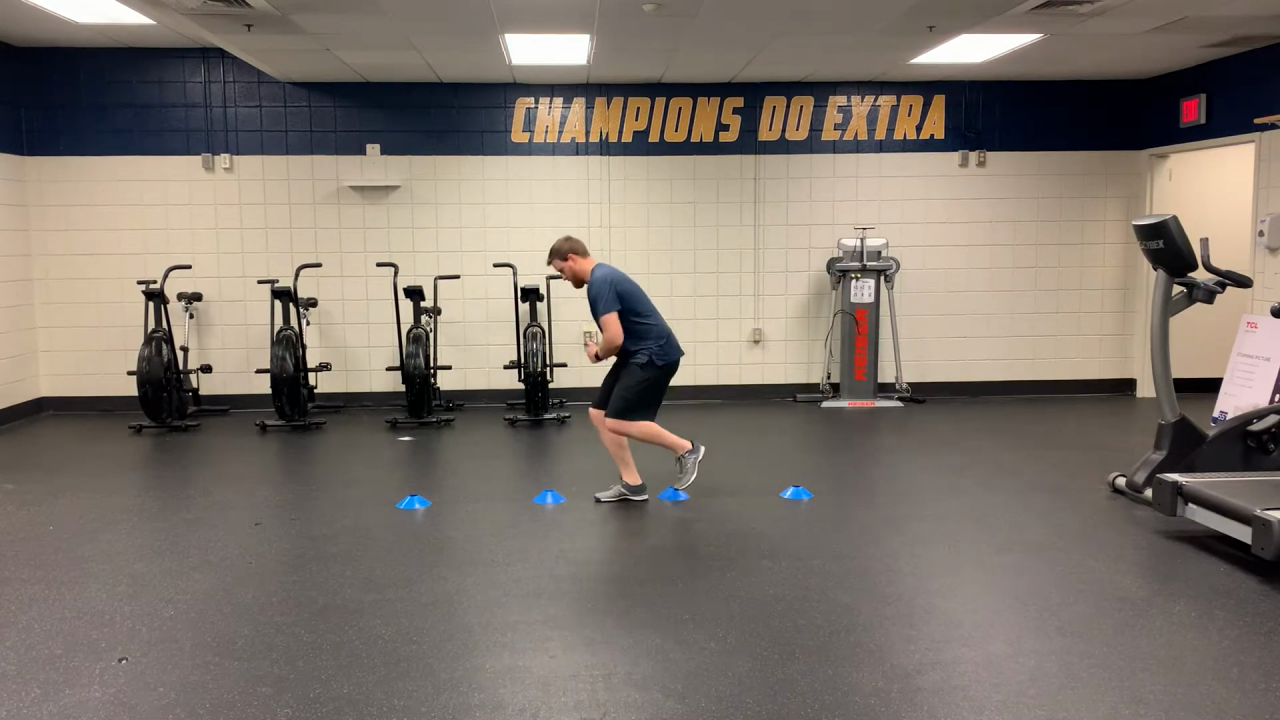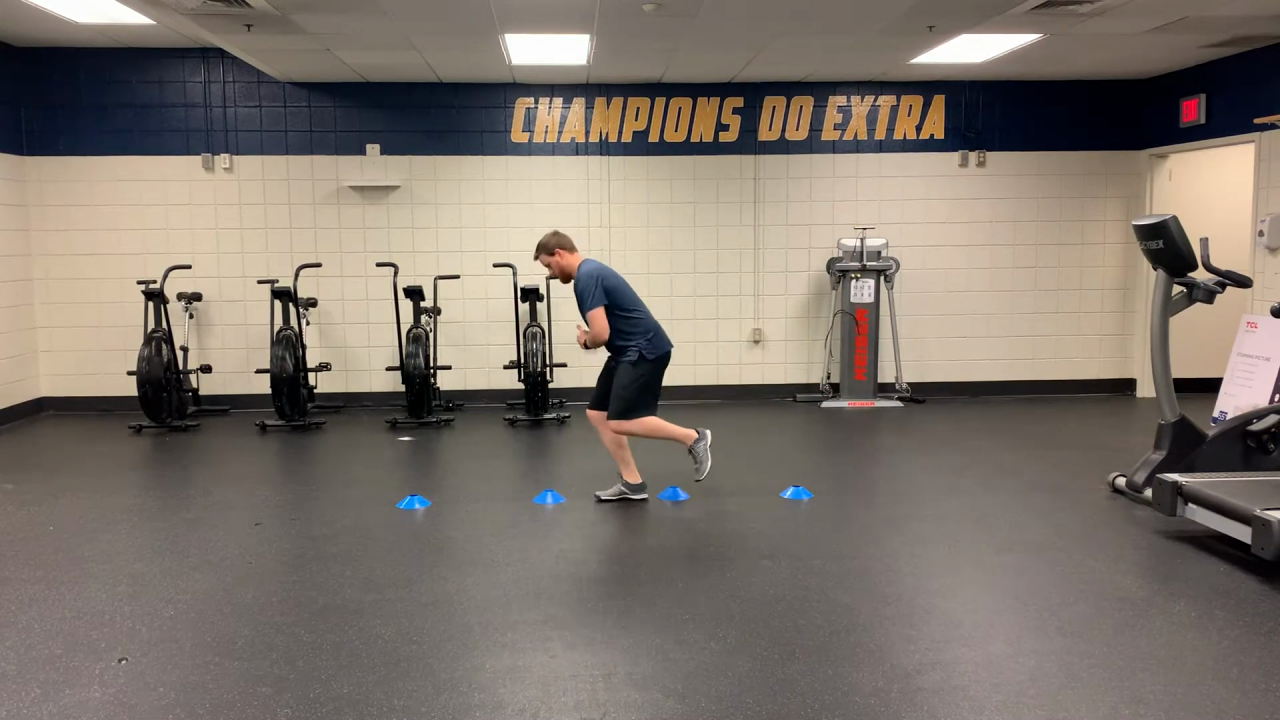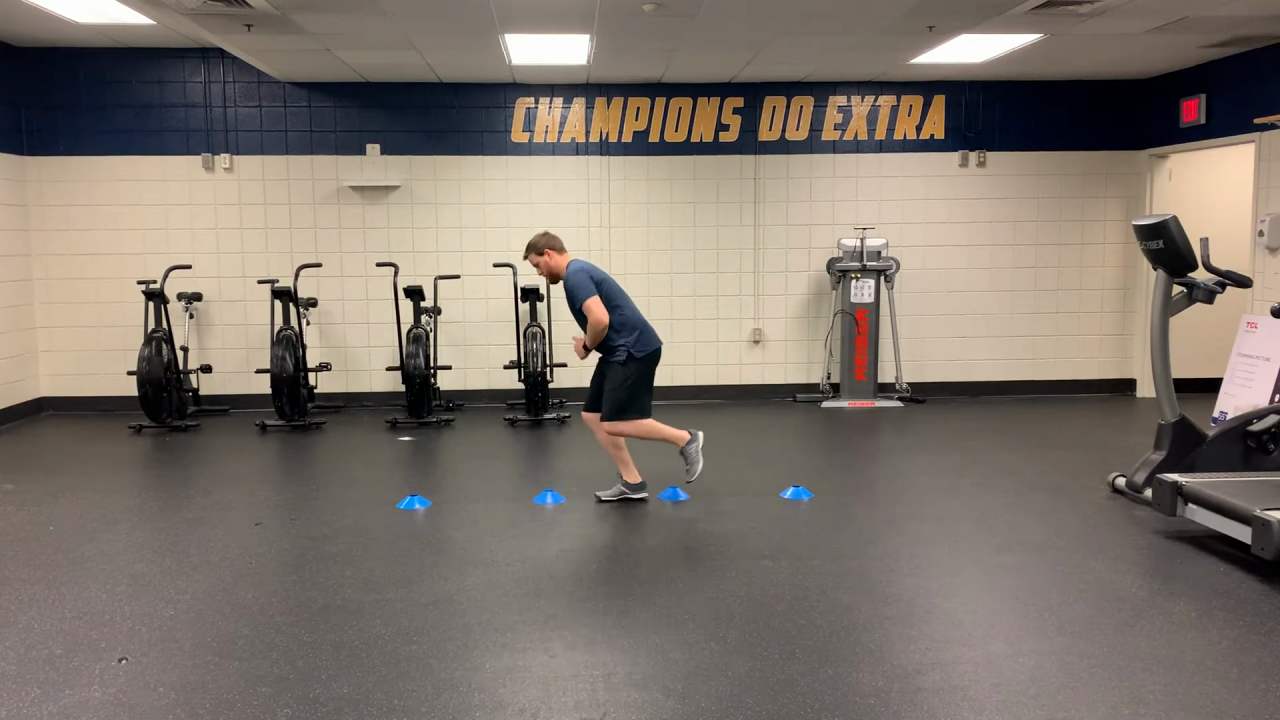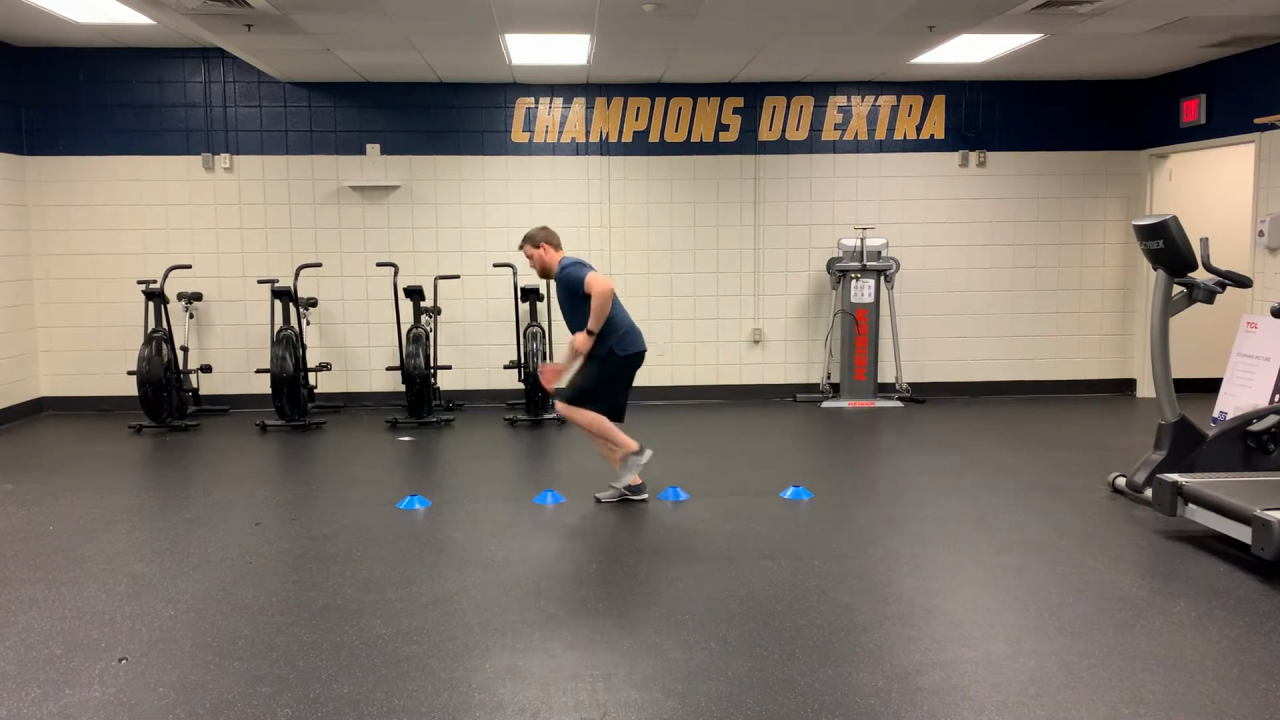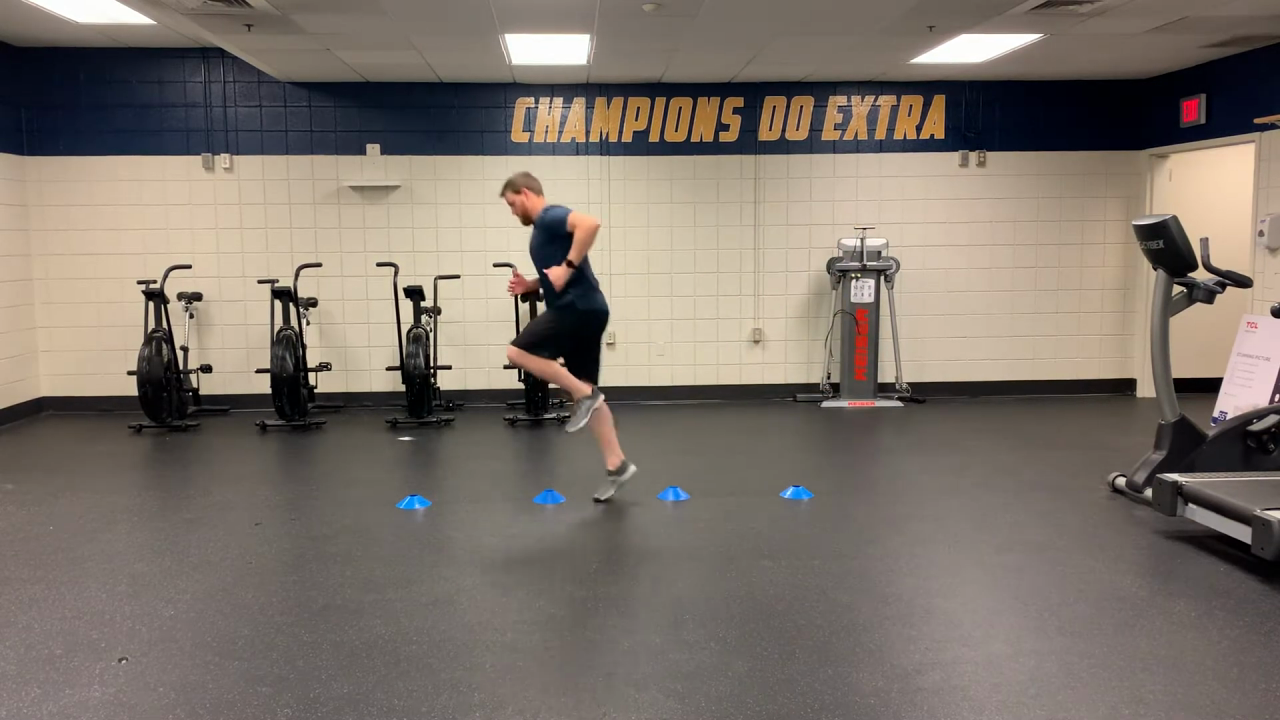
dt=0.2s
person 1, frame 1
left shoulder: (600, 283)
right shoulder: (603, 277)
left elbow: (615, 338)
left wrist: (598, 353)
right wrist: (603, 351)
left hip: (654, 355)
right hip: (641, 354)
left knee: (617, 422)
right knee: (599, 414)
left ankle: (686, 449)
right ankle: (633, 484)
person 1, frame 2
left shoulder: (586, 278)
right shoulder: (591, 271)
left elbow: (600, 333)
left wrist: (585, 341)
left hip: (644, 351)
right hip: (630, 351)
left knee: (621, 422)
right knee: (597, 414)
left ankle: (693, 439)
right ankle: (632, 483)
person 1, frame 3
left shoulder: (574, 276)
right shoulder: (579, 272)
left elbow: (600, 320)
left wrist: (585, 345)
left hip: (633, 350)
right hip: (621, 351)
left knee: (615, 424)
right knee: (592, 416)
left ankle: (686, 440)
right ankle: (632, 483)
person 1, frame 4
left shoulder: (569, 269)
right shoulder: (567, 274)
left elbow: (605, 288)
left wrist: (589, 334)
right wrist: (564, 364)
left hip: (618, 349)
right hip: (616, 350)
left knee: (567, 406)
right knee: (595, 420)
left ankle: (632, 449)
right ankle: (632, 484)
person 1, frame 5
left shoulder: (551, 216)
right shoulder: (544, 227)
left elbow: (590, 223)
left wrist: (568, 267)
right wrist: (529, 285)
left hip: (579, 308)
right hip: (576, 310)
left knee: (518, 353)
right knee: (583, 392)
left ankle: (584, 393)
right ankle: (617, 465)
